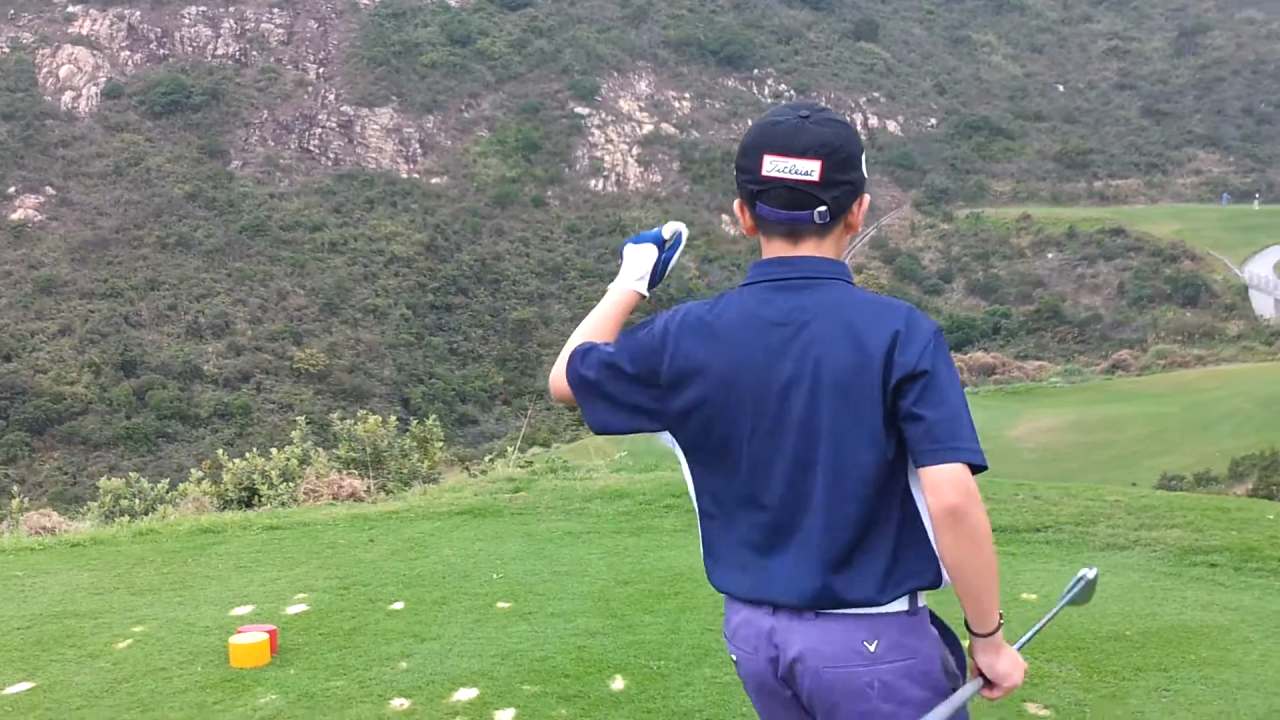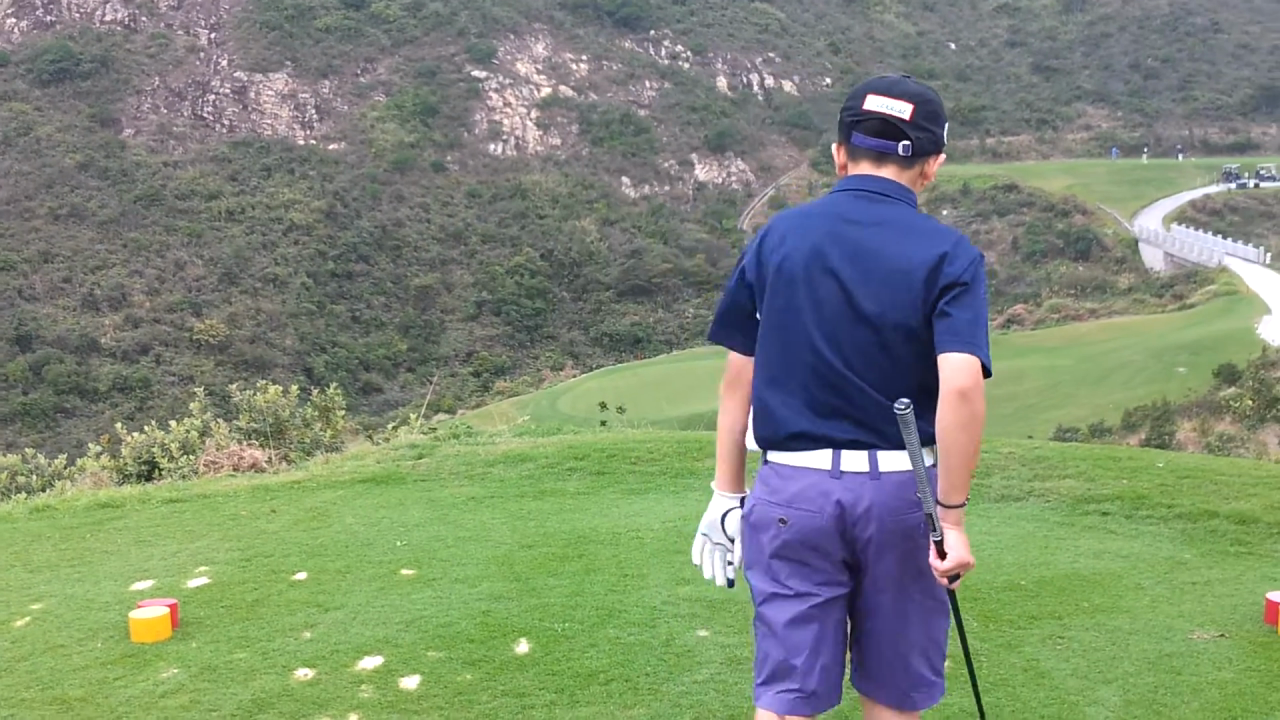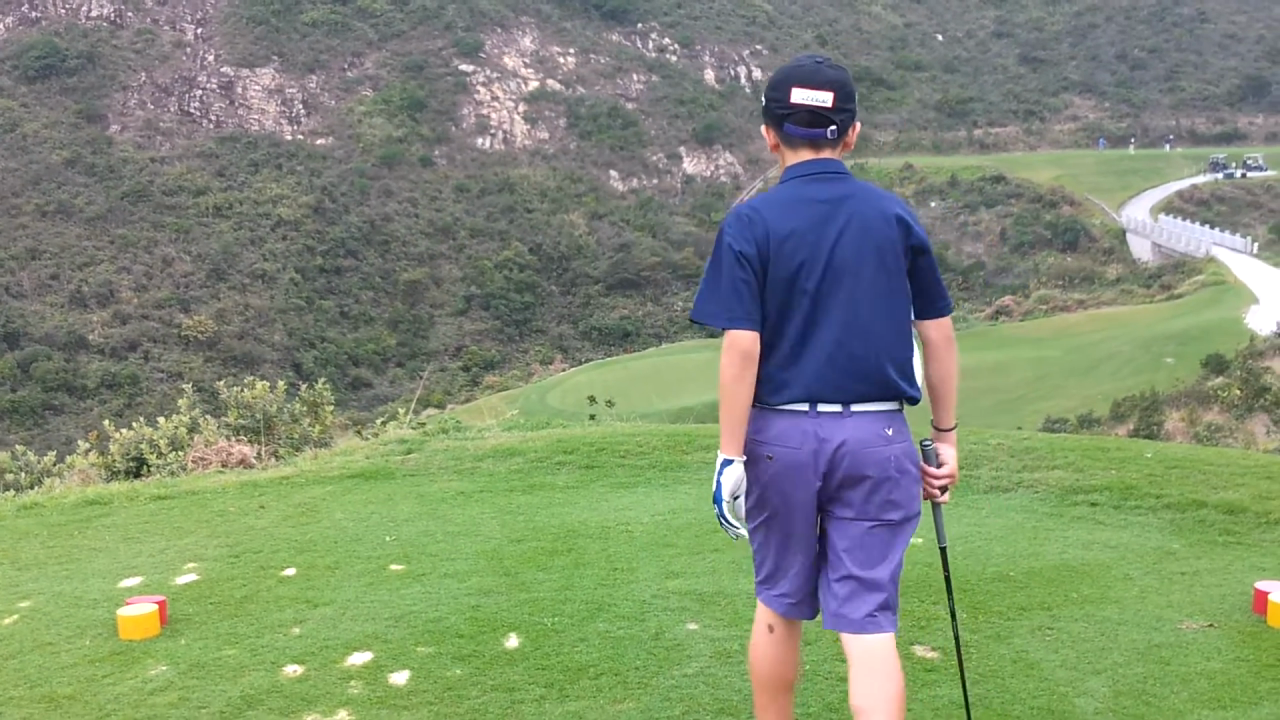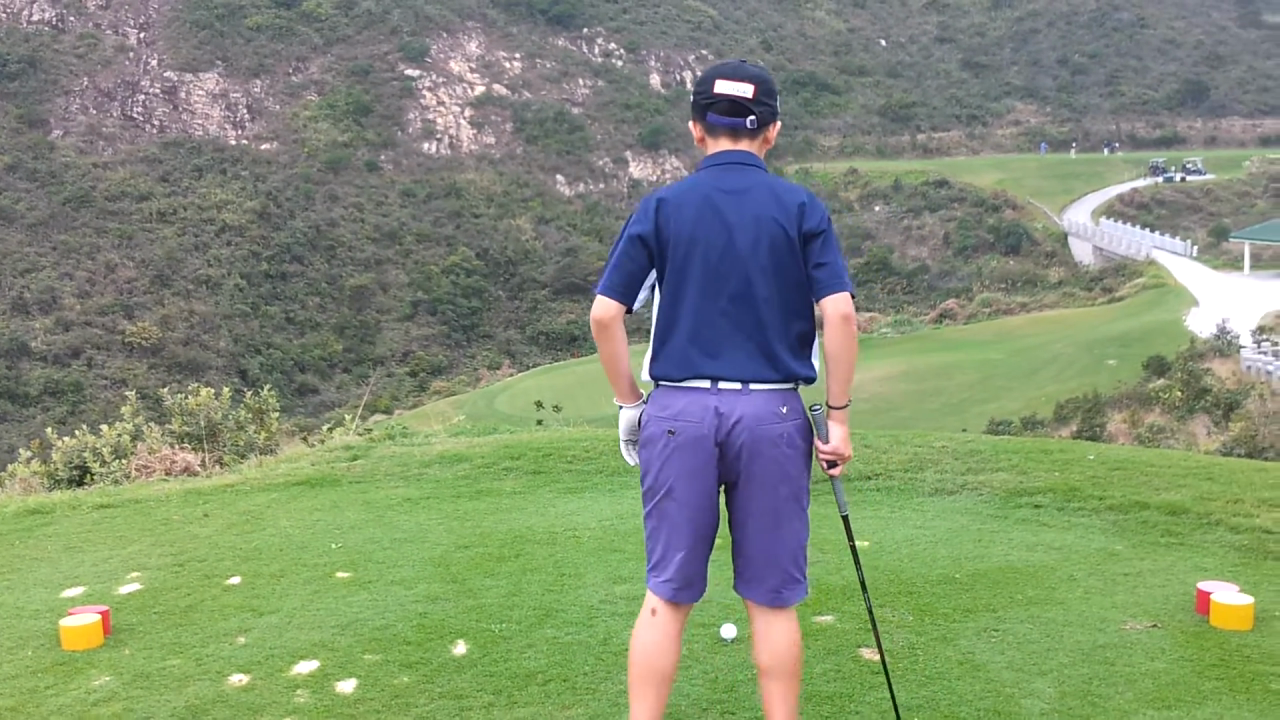
dt=0.7s
person 1, frame 1
left shoulder: (691, 336)
right shoulder: (901, 334)
left elbow: (566, 378)
right elbow: (951, 500)
left wrist: (631, 279)
right wrist: (988, 634)
left hip: (753, 630)
right hip: (873, 641)
person 1, frame 2
left shoulder: (776, 238)
right shoulder: (950, 253)
left elbow: (738, 373)
right elbow: (963, 387)
left wrist: (725, 490)
right wrist: (951, 514)
left hip: (793, 488)
right hip: (897, 492)
person 1, frame 3
left shoulder: (750, 222)
right shoulder: (896, 217)
left elbow: (741, 348)
right elbow: (938, 336)
left wrist: (730, 456)
right wrist: (946, 437)
left hip: (781, 437)
right hip: (874, 438)
left knee: (779, 607)
right knee: (868, 628)
person 1, frame 4
left shoulder: (661, 206)
right shoulder: (801, 208)
left elbow: (605, 315)
right elbow: (839, 316)
left wrist: (629, 404)
right wrist: (838, 417)
left hip: (680, 412)
right hip: (771, 414)
left knee: (667, 593)
right knee: (774, 597)
